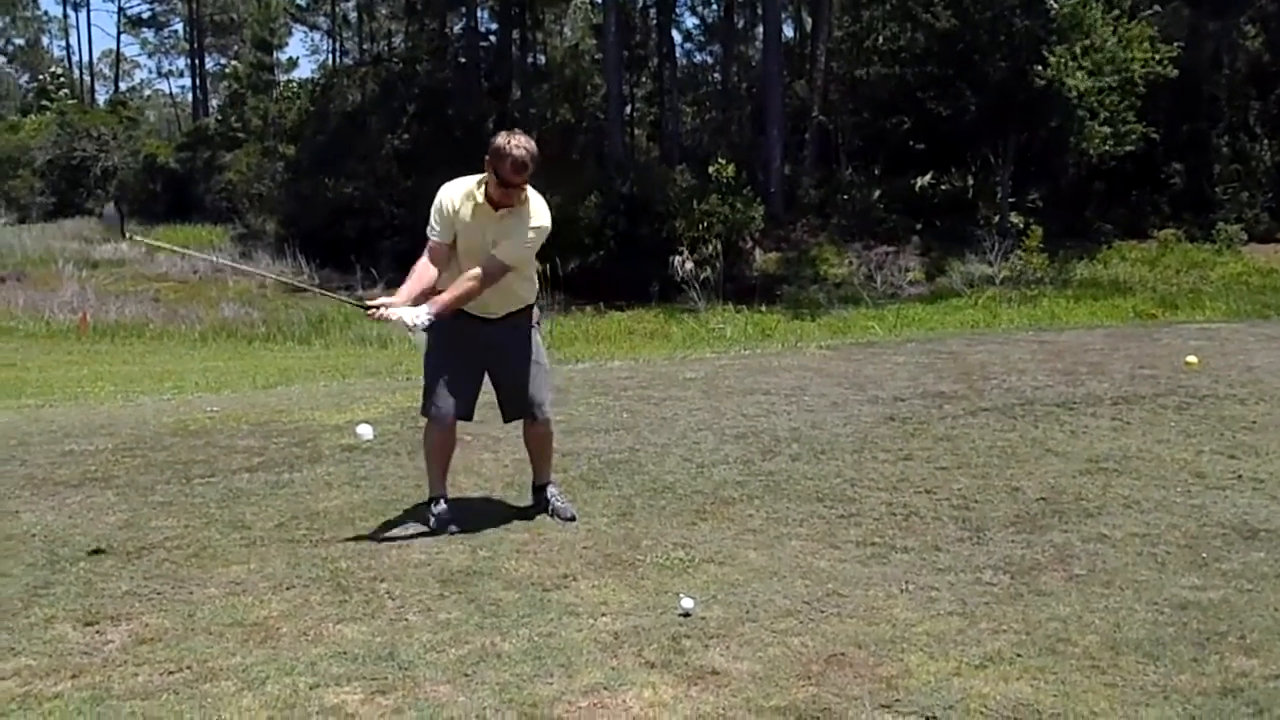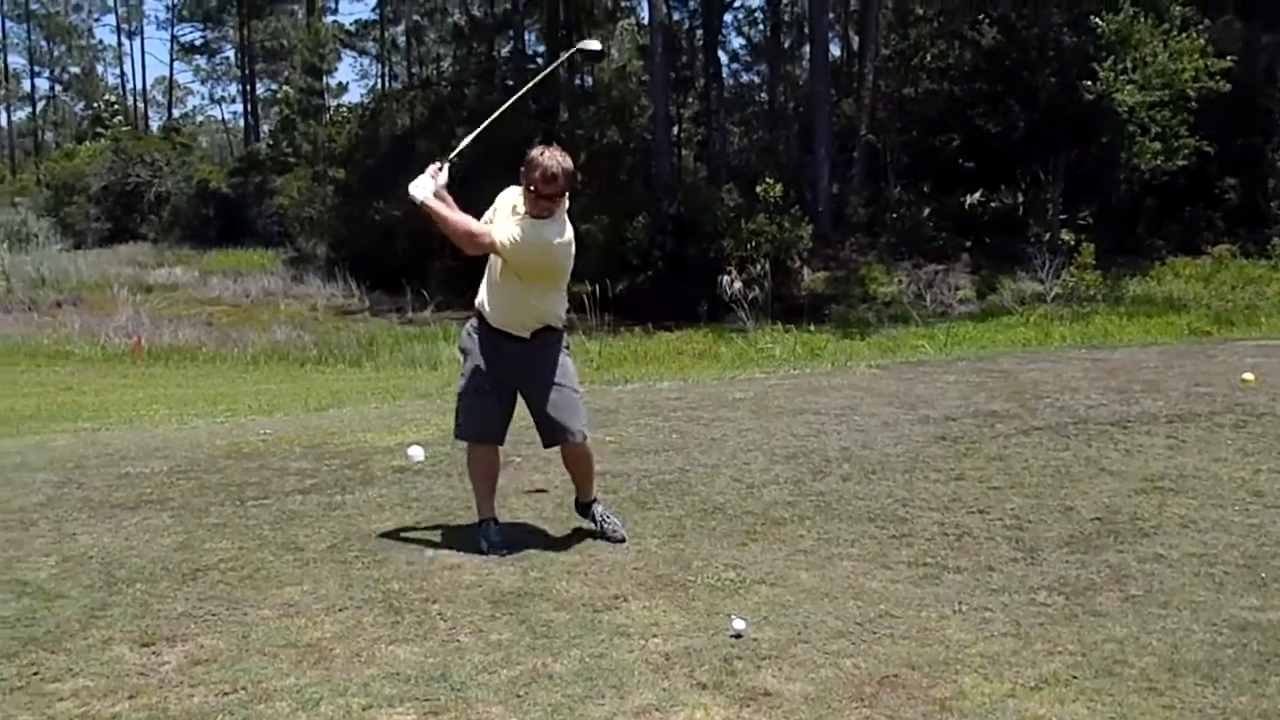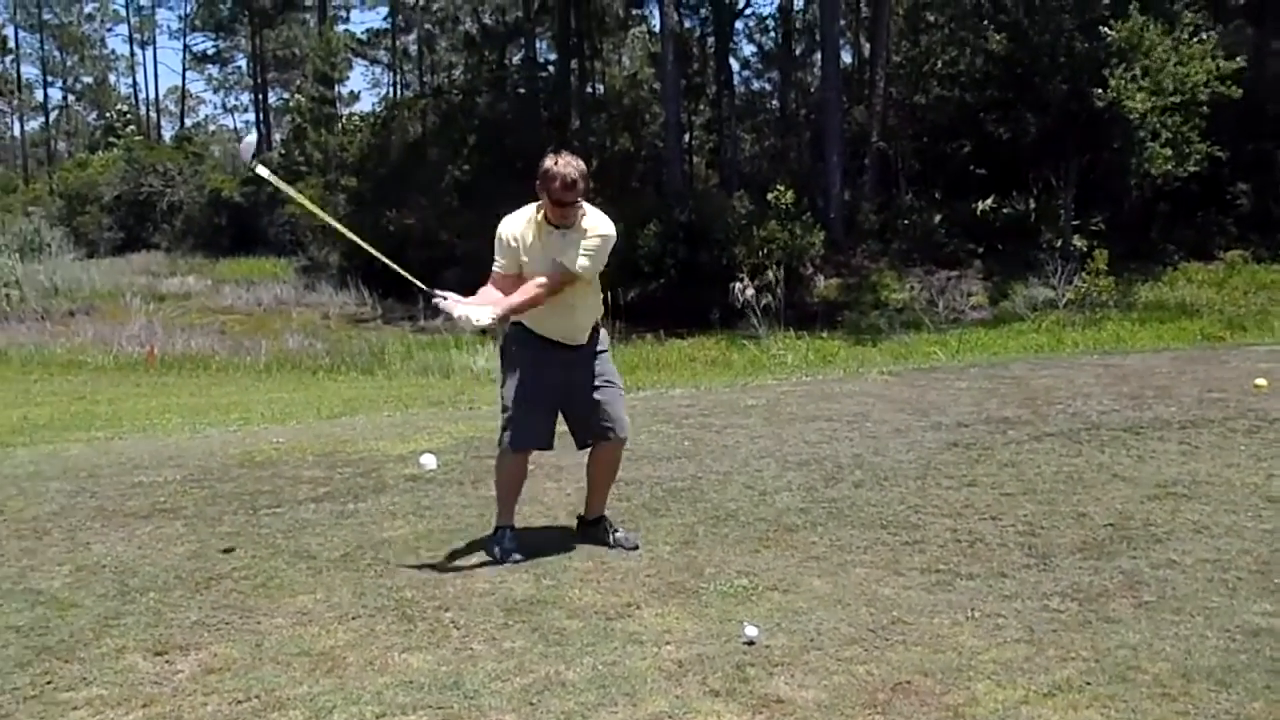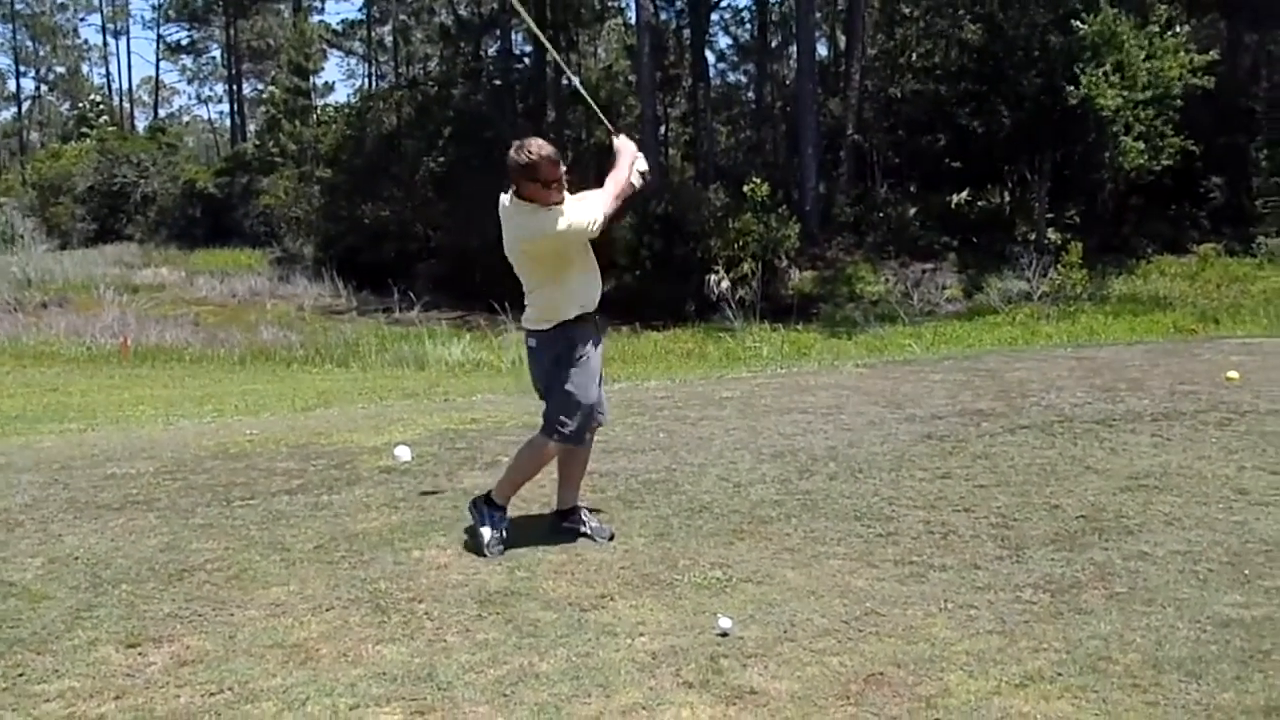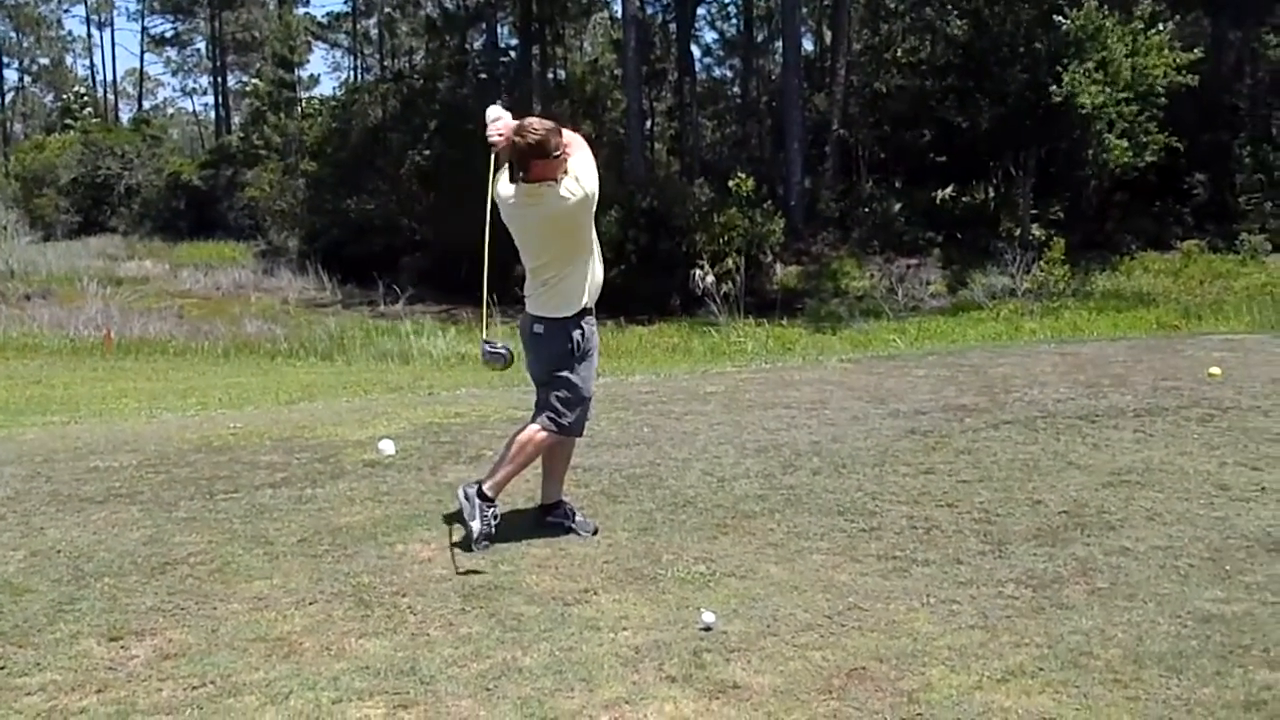
dt=0.3s
person 1, frame 1
left shoulder: (536, 218)
right shoulder: (453, 196)
left elbow: (481, 277)
right elbow: (433, 260)
left wrist: (425, 313)
right wrist: (400, 300)
left hip: (514, 317)
right hip: (453, 314)
left knee: (536, 409)
right knee: (441, 411)
left ankle: (544, 487)
right ankle: (437, 499)
person 1, frame 2
left shoulder: (555, 238)
right shoulder: (509, 198)
left elbow: (477, 240)
right elbow: (476, 241)
left wrist: (427, 200)
right wrist: (441, 195)
left hip: (541, 343)
right hip: (487, 333)
left knee: (572, 433)
right knee: (481, 433)
left ankle: (589, 502)
right ankle: (488, 520)
person 1, frame 3
left shoulder: (599, 230)
right shoulder: (515, 226)
left elbow: (548, 286)
right elbow: (498, 286)
left wrist: (495, 311)
right wrist: (471, 305)
left hip: (584, 344)
right hip: (530, 344)
left knee: (612, 434)
right knee: (518, 440)
left ankle: (593, 520)
right ankle: (504, 528)
person 1, frame 4
left shoulder: (515, 202)
right shoulder: (557, 225)
left elbow: (587, 198)
right elbow: (608, 199)
left wrist: (626, 172)
right wrist: (626, 155)
left hip: (570, 325)
right hip: (563, 335)
left knee: (585, 422)
right knee: (564, 430)
left ankle: (568, 509)
right ankle: (492, 504)
person 1, frame 5
left shoulder: (507, 190)
right shoulder: (574, 196)
left elbow: (514, 161)
right elbow: (578, 143)
left wrist: (511, 138)
right wrist: (515, 130)
left hip: (545, 318)
right hip: (567, 323)
left knee: (565, 416)
right knee: (554, 420)
left ankle: (553, 503)
right ankle: (484, 493)
